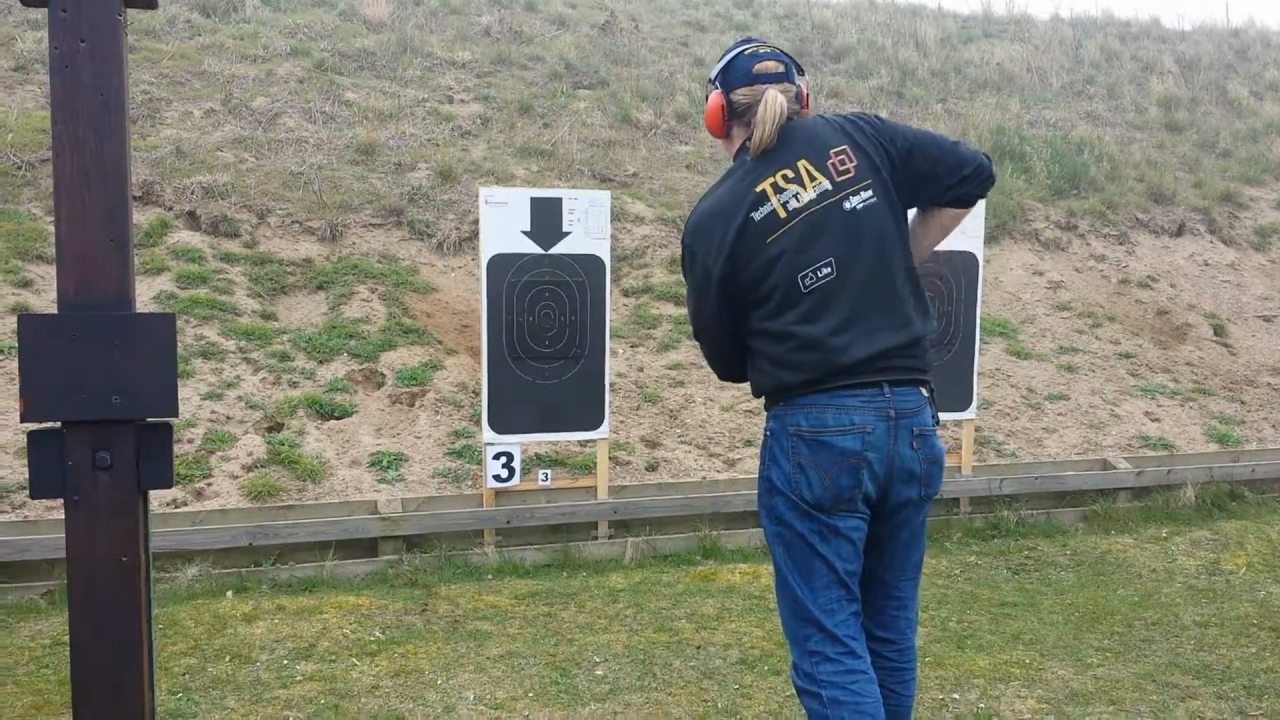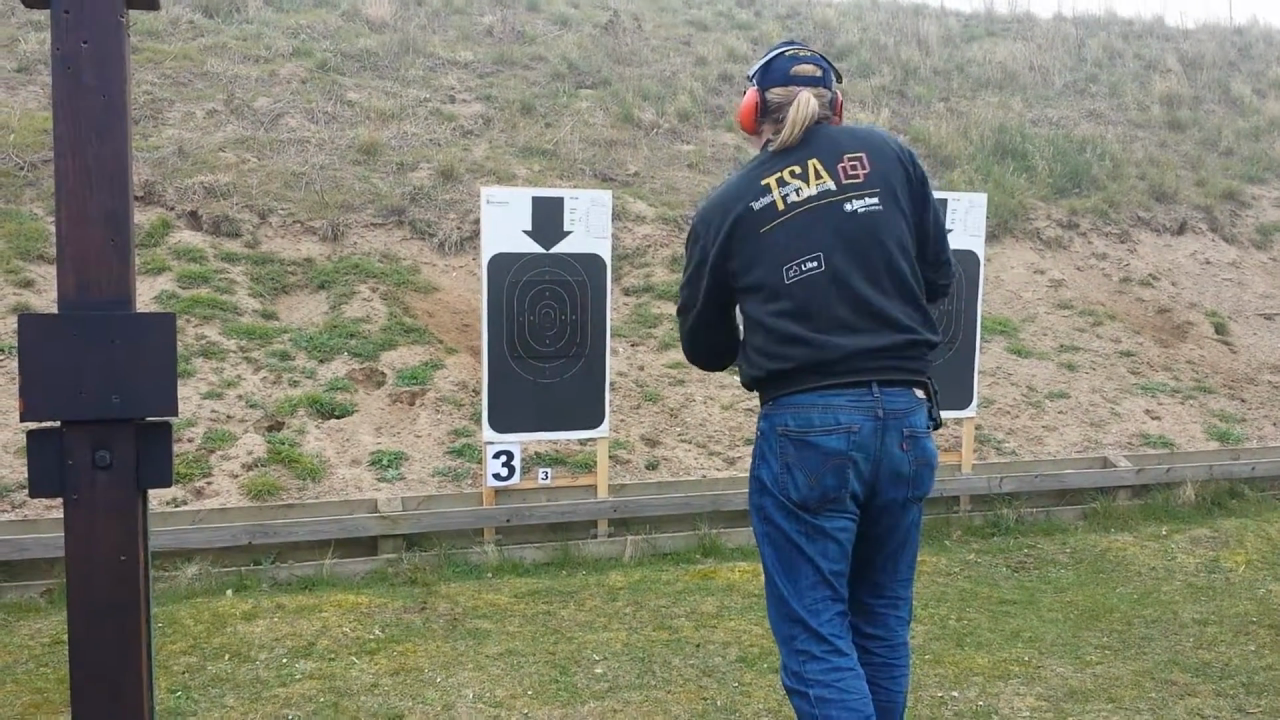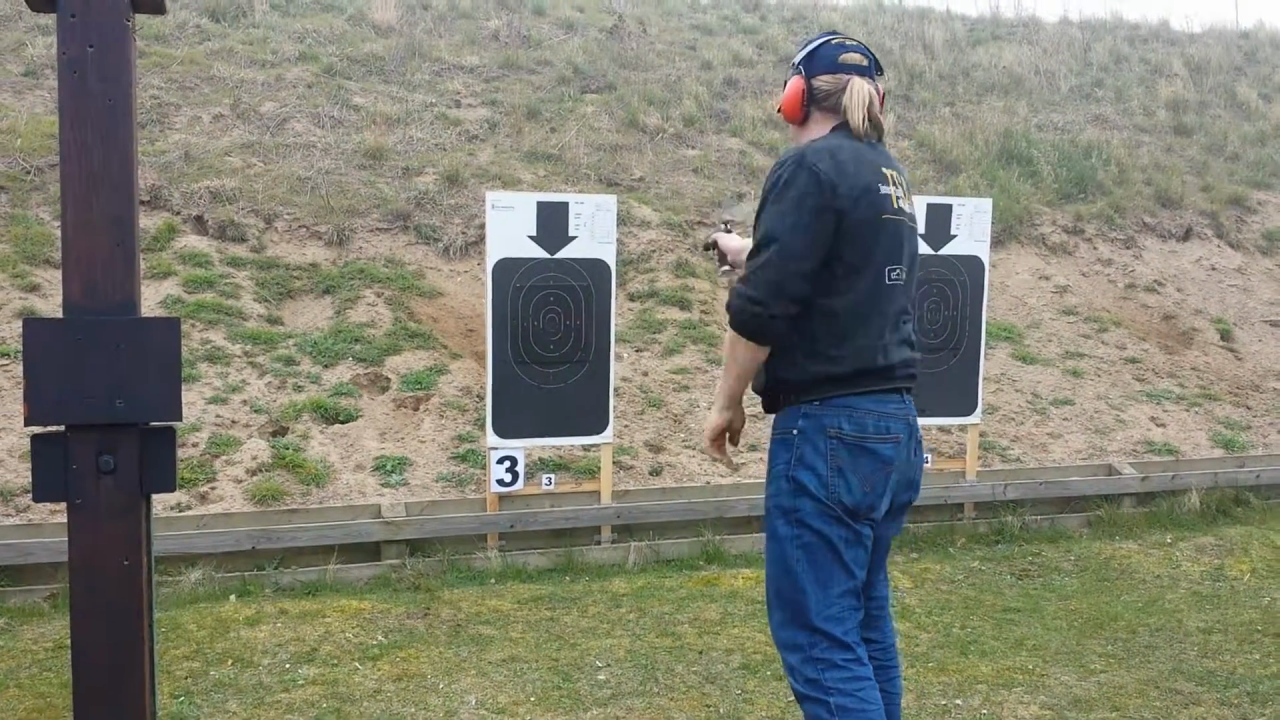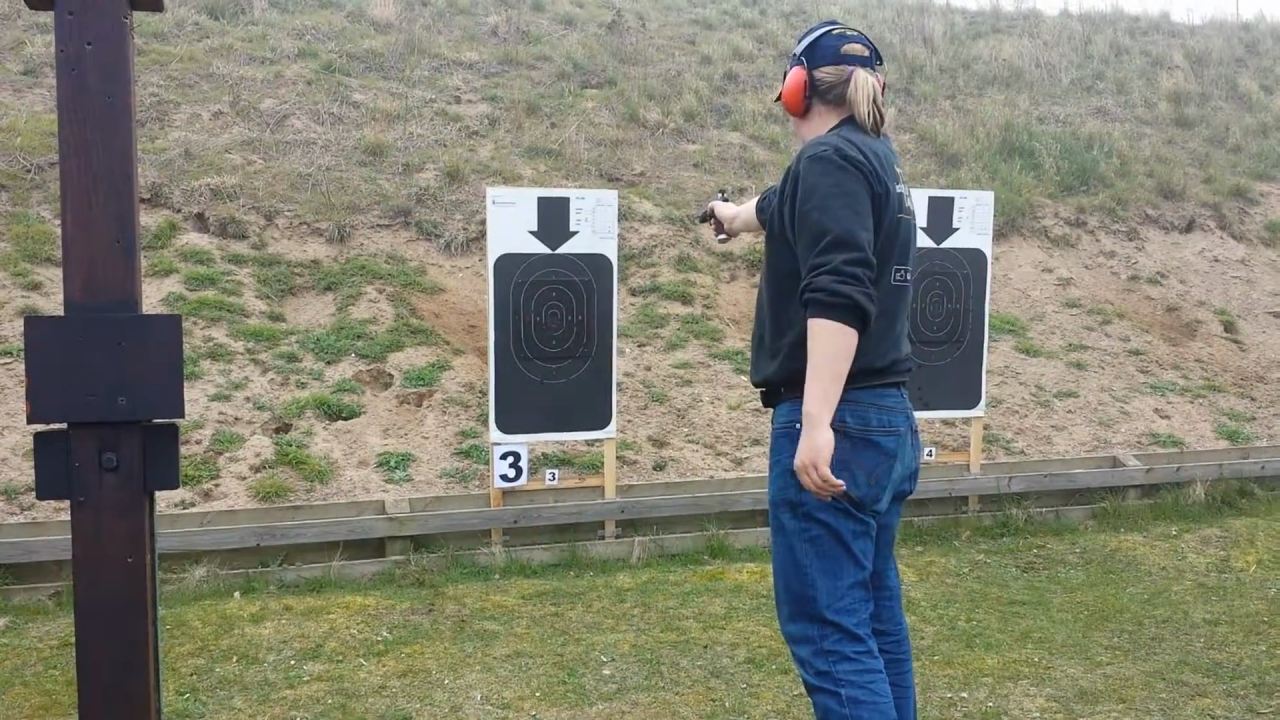
dt=0.5s
person 1, frame 1
left shoulder: (714, 217)
right shoulder: (858, 138)
left elbow: (727, 359)
right elbow: (971, 174)
right wrist: (895, 263)
left hip: (815, 433)
right hip: (909, 421)
left knee: (828, 637)
right knee: (889, 623)
person 1, frame 2
left shoulder: (723, 209)
right shoulder: (886, 156)
left elbow: (705, 347)
right elbow: (937, 278)
left hip: (804, 430)
right hip: (903, 421)
left knee: (815, 635)
right knee: (881, 621)
person 1, frame 3
left shoulder: (810, 165)
right shoulder: (883, 173)
left elbow: (760, 307)
left wrist: (726, 405)
right wrist: (745, 247)
left hip: (829, 430)
right hip: (891, 427)
left knee: (819, 636)
right knee: (863, 620)
person 1, frame 4
left shoulder: (828, 161)
right shoulder: (874, 160)
left elbow: (838, 294)
left wrist: (817, 422)
right wrist: (736, 214)
left hip: (838, 427)
right hip: (887, 422)
left knee: (829, 628)
right knee: (874, 615)
